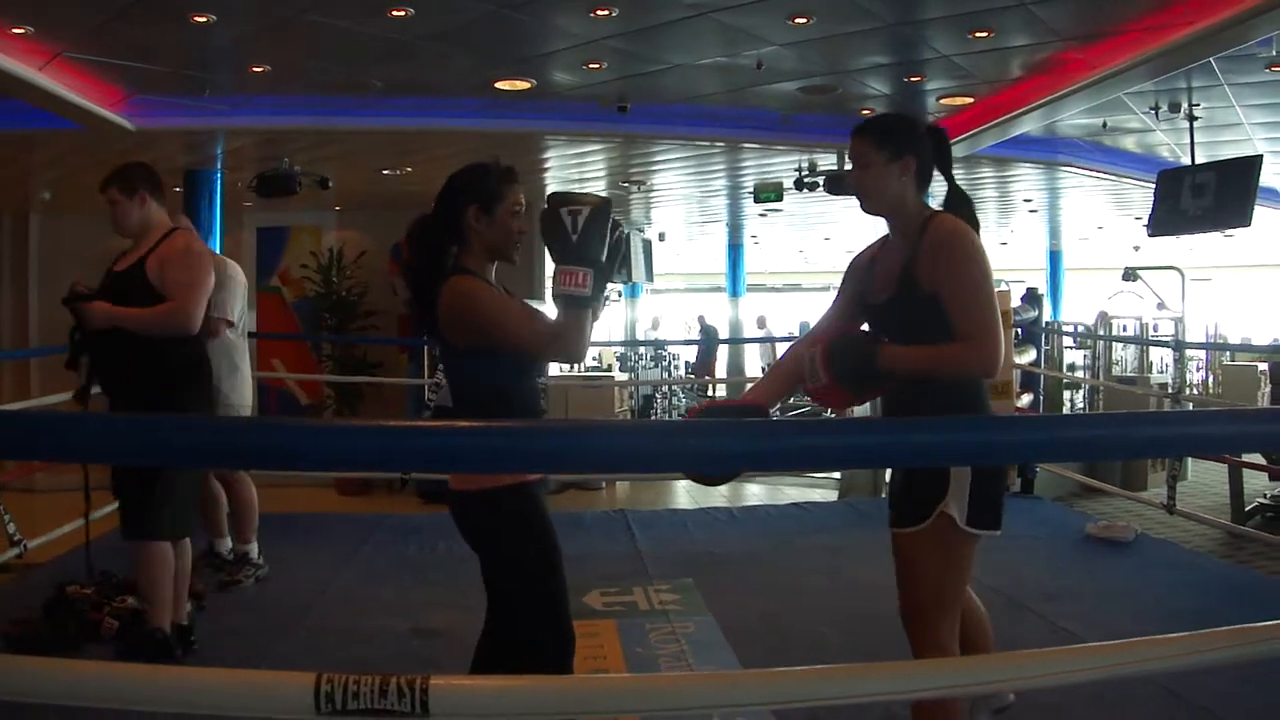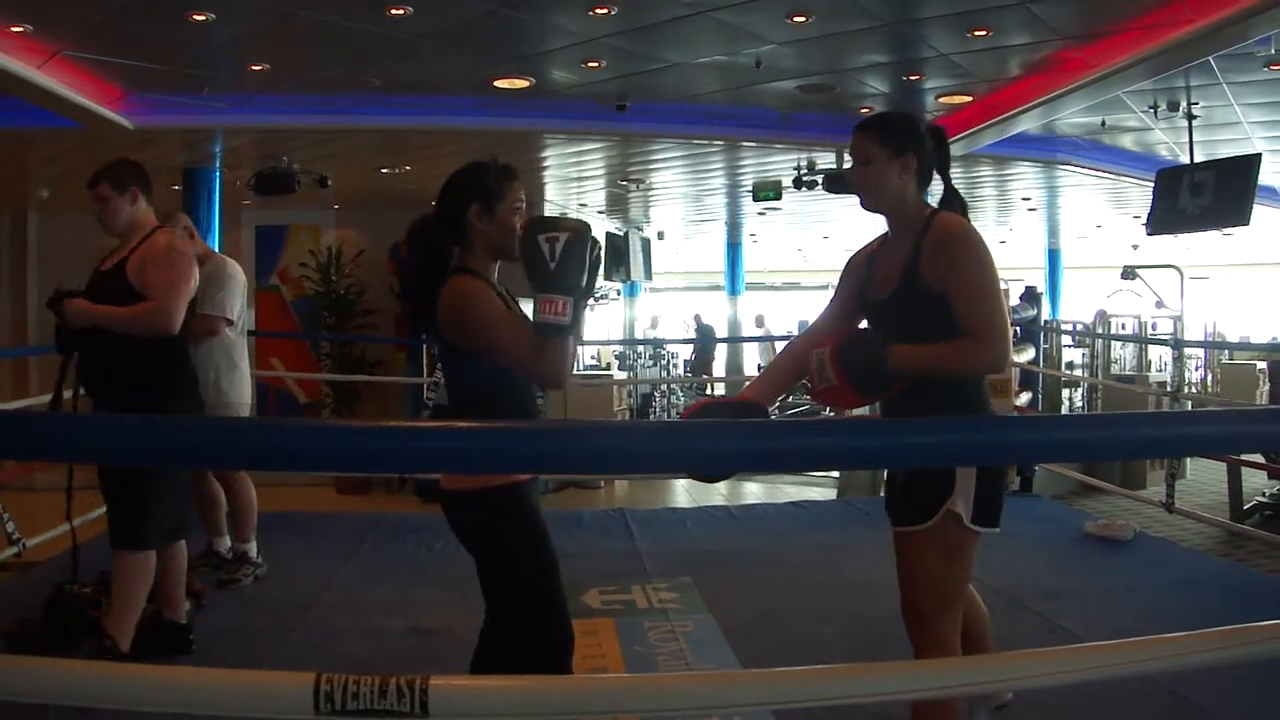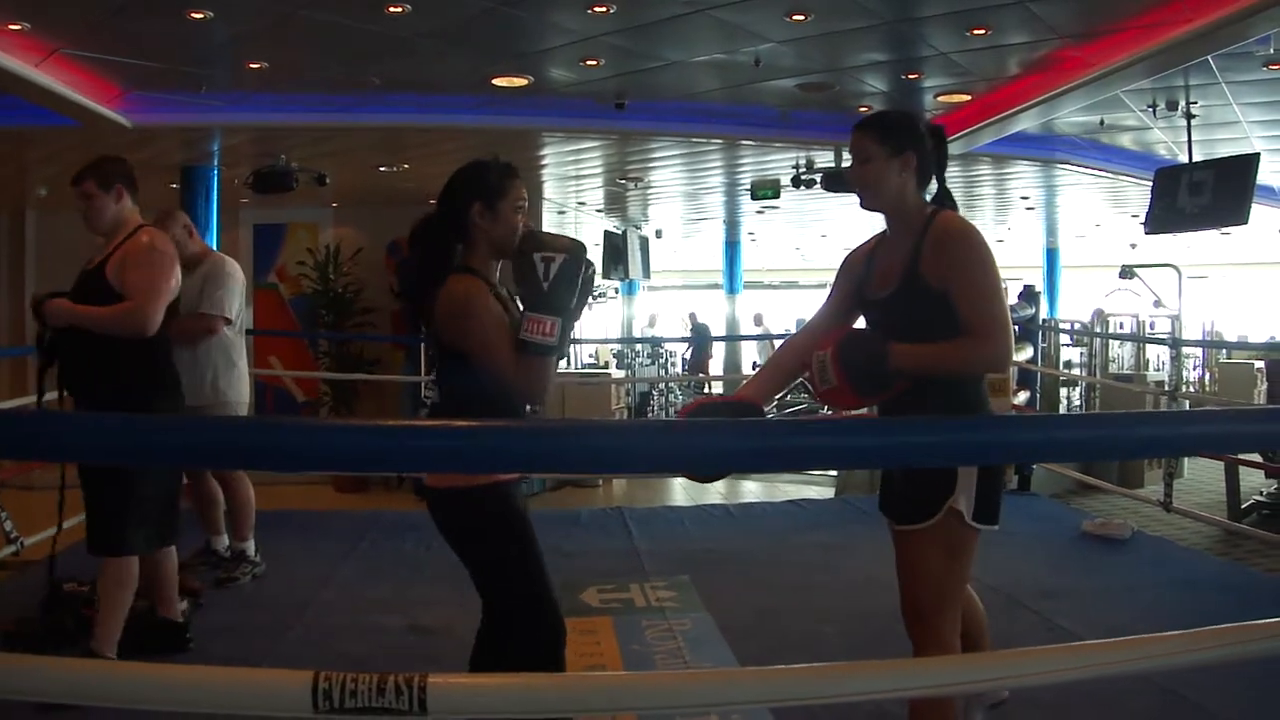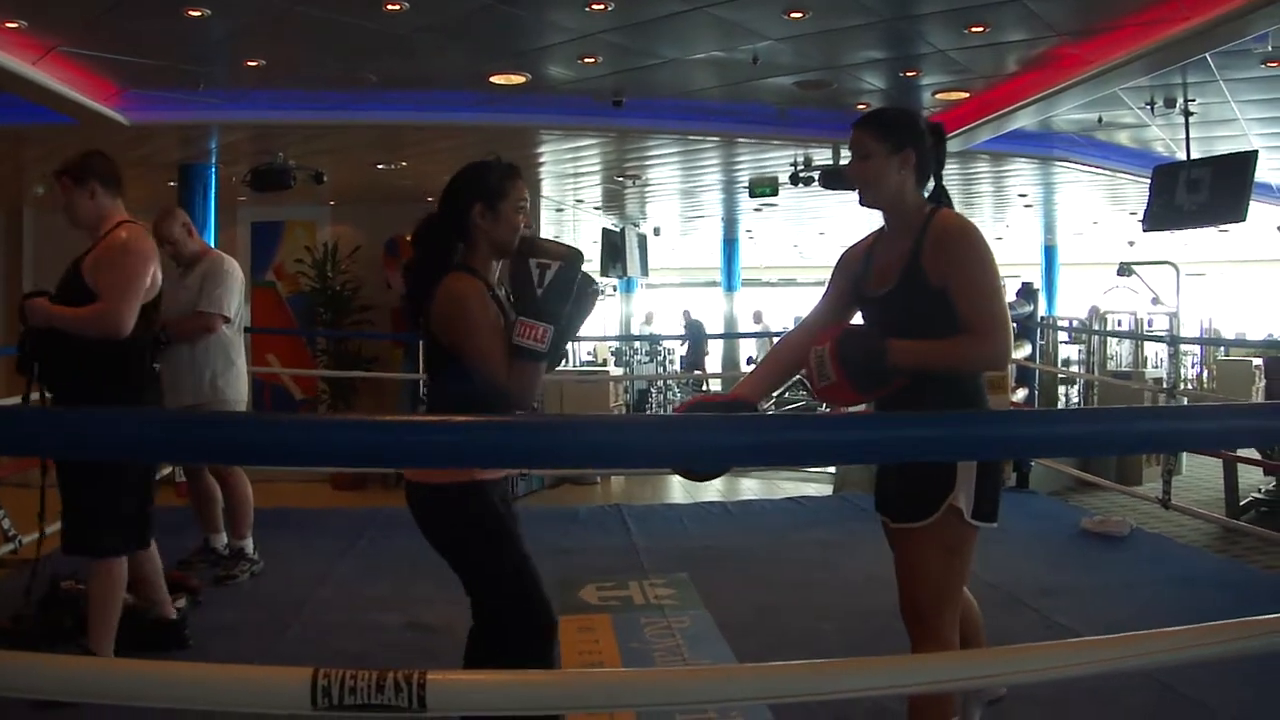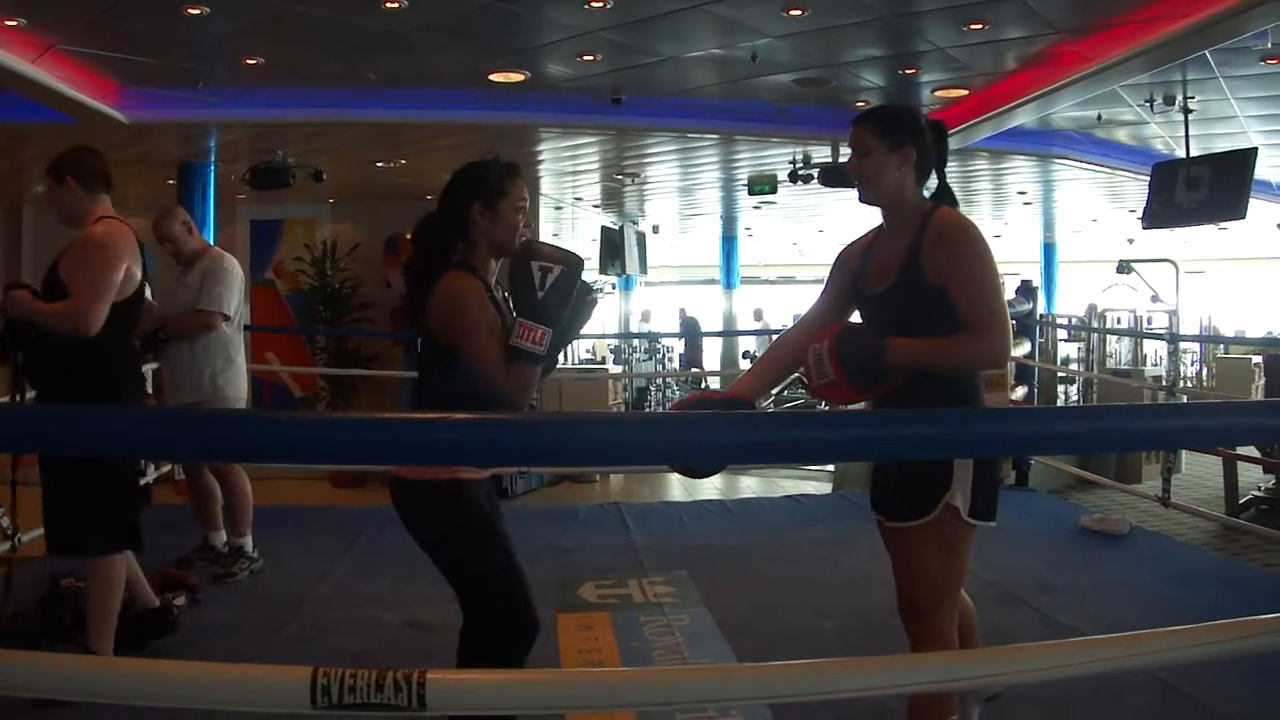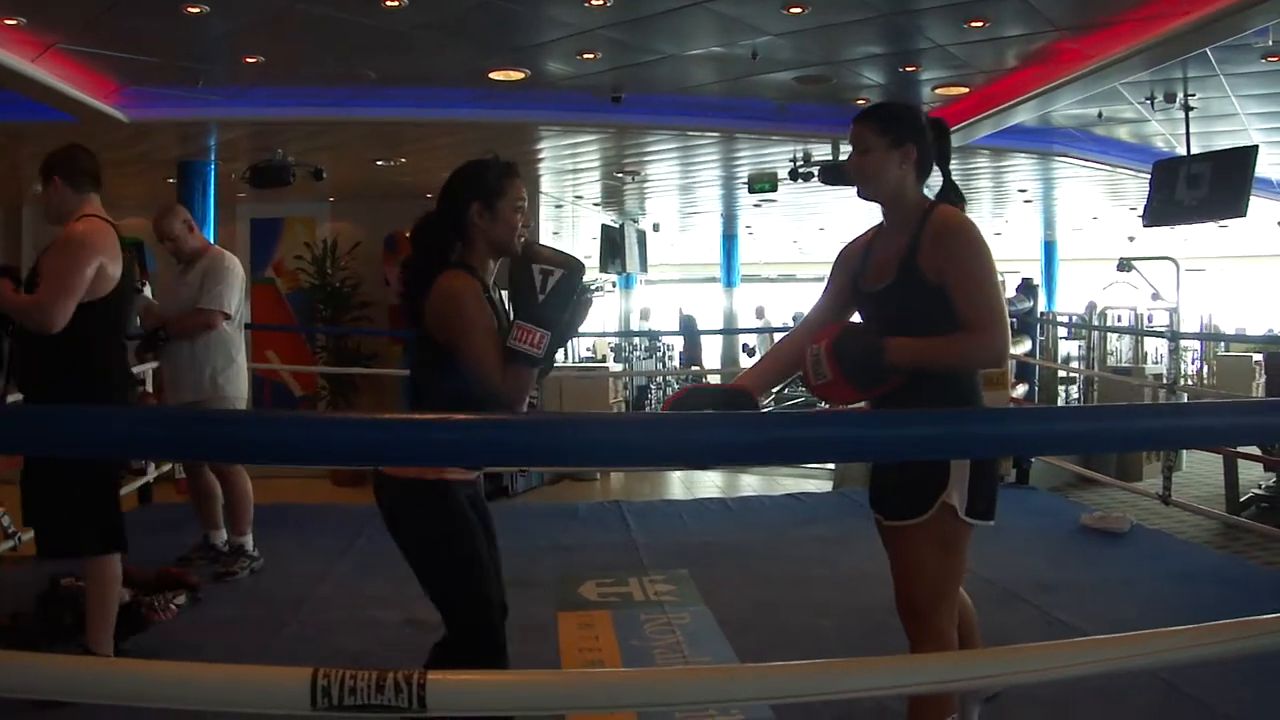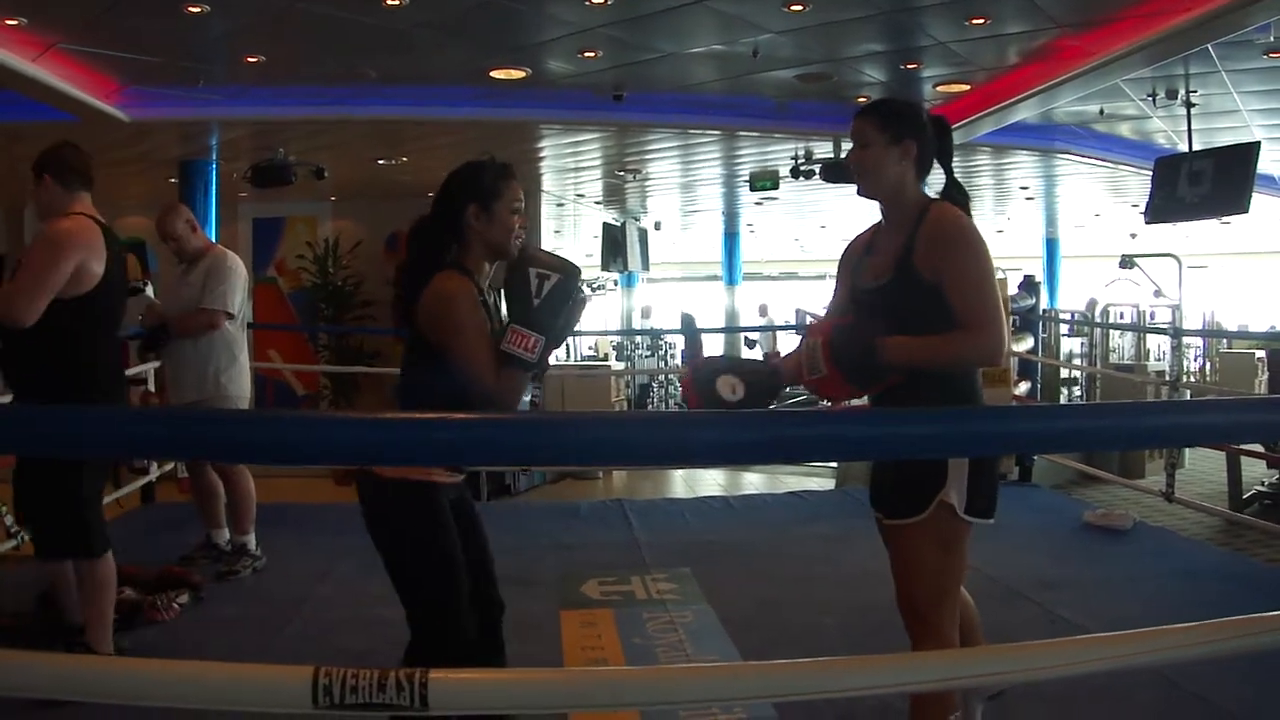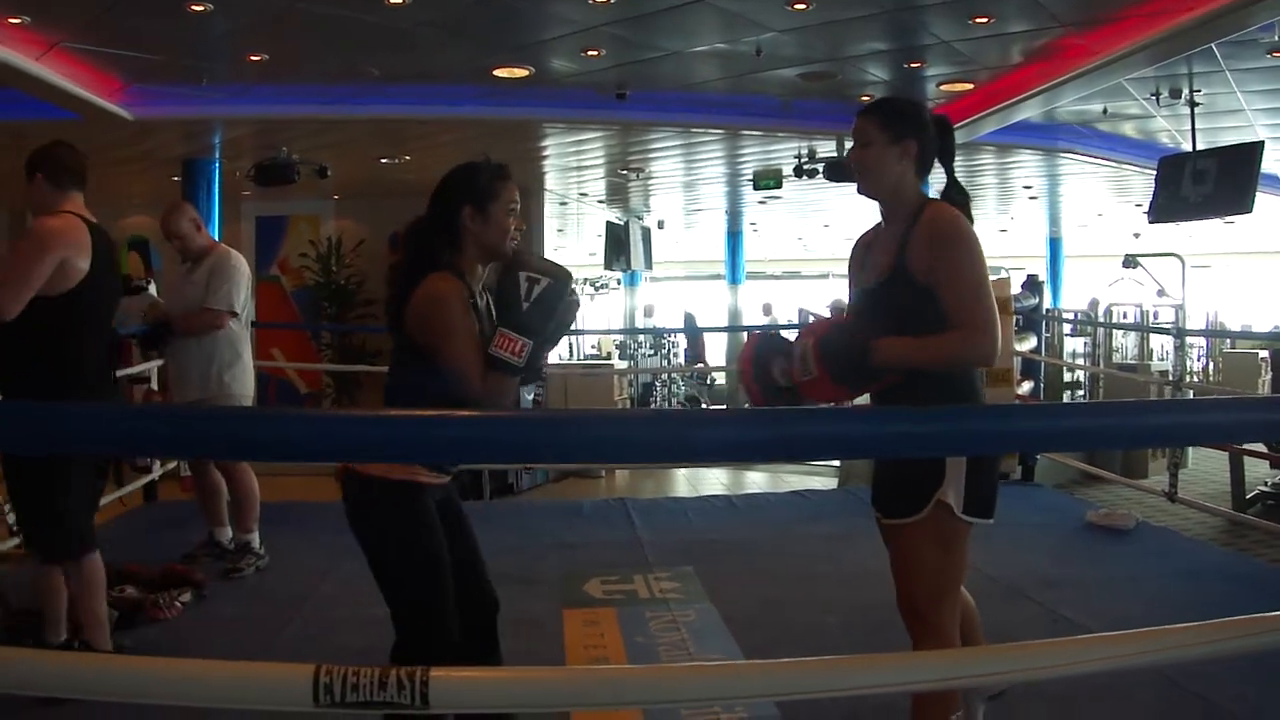
dt=0.1s
person 1, frame 1
left shoulder: (949, 239)
right shoulder: (872, 260)
left elbow: (985, 356)
right elbow: (817, 344)
left wrist: (880, 358)
right wrist: (750, 404)
left knee: (928, 620)
right knee: (945, 595)
person 1, frame 2
left shoulder: (953, 239)
right shoulder: (870, 260)
left elbow: (994, 351)
right elbow: (815, 343)
left wrist: (886, 358)
right wrist: (749, 401)
left knee: (928, 617)
right knee: (947, 592)
person 1, frame 3
left shoulder: (953, 239)
right shoulder: (866, 259)
left elbow: (995, 350)
right elbow: (810, 341)
left wrist: (887, 357)
right wrist: (744, 401)
left knee: (928, 616)
right knee: (943, 592)
person 1, frame 4
left shoulder: (953, 237)
right shoulder: (863, 256)
left elbow: (995, 347)
right elbow: (806, 339)
left wrist: (887, 353)
right wrist: (739, 400)
left knee: (927, 614)
right knee: (941, 594)
person 1, frame 5
left shoulder: (952, 235)
right shoulder: (861, 253)
left elbow: (994, 345)
right elbow: (805, 336)
left wrist: (885, 351)
right wrist: (736, 396)
left knee: (926, 612)
right knee: (936, 594)
person 1, frame 6
left shoulder: (950, 232)
right shoulder: (860, 251)
left elbow: (992, 345)
right elbow: (808, 338)
left wrist: (885, 350)
right wrist: (738, 390)
left knee: (924, 610)
right knee: (936, 594)
person 1, frame 7
left shoulder: (948, 229)
right shoulder: (864, 248)
left elbow: (989, 344)
right elbow: (825, 338)
left wrist: (880, 349)
right wrist: (761, 378)
left knee: (926, 609)
right knee: (935, 592)
person 1, frame 8
left shoulder: (941, 230)
right shoulder: (868, 246)
left elbow: (982, 343)
left wrist: (870, 352)
left knee: (924, 607)
right knee: (934, 592)
person 2, frame 1
left shoulder: (480, 290)
right shoulder: (465, 294)
left elbow: (545, 347)
right elbow: (568, 347)
left wrist: (589, 271)
right wrist: (580, 265)
left hip: (499, 485)
right hip: (500, 491)
left knee: (513, 625)
right knee: (548, 639)
person 2, frame 2
left shoulder: (483, 290)
right shoulder: (466, 295)
left elbow: (541, 360)
right elbow: (551, 371)
left wrist: (569, 290)
right wrist: (561, 289)
left hip: (496, 483)
right hip: (489, 489)
left knee: (513, 623)
right knee: (547, 636)
person 2, frame 3
left shoulder: (485, 289)
right shoulder: (464, 293)
left elbow: (520, 376)
right elbow: (528, 387)
left wrist: (561, 306)
right wrist: (550, 307)
left hip: (484, 482)
right hip: (474, 489)
left knee: (510, 621)
right knee: (539, 632)
person 2, frame 4
left shoulder: (485, 289)
right shoulder: (462, 292)
left elbow: (512, 384)
right elbow: (516, 391)
left wrist: (555, 311)
right wrist: (542, 312)
left hip: (474, 481)
right hip: (453, 487)
left knee: (503, 621)
right knee: (532, 625)
person 2, frame 5
left shoulder: (484, 288)
right shoulder: (460, 290)
left elbow: (510, 383)
right elbow: (511, 393)
left wrist: (553, 318)
right wrist: (541, 316)
left hip: (463, 479)
right hip: (439, 486)
left knee: (493, 618)
right knee: (514, 622)
person 2, frame 6
left shoulder: (478, 288)
right shoulder: (456, 290)
left elbow: (501, 388)
right elbow: (506, 397)
left wrist: (550, 322)
right wrist: (539, 317)
left hip: (451, 479)
right hip: (423, 486)
left knee: (486, 618)
right knee: (477, 628)
person 2, frame 7
left shoulder: (474, 290)
right shoulder: (450, 291)
left elbow: (492, 388)
right elbow: (497, 398)
left wrist: (545, 328)
right wrist: (532, 321)
left hip: (439, 481)
right hip: (407, 486)
left knee: (483, 614)
right knee: (443, 636)
person 2, frame 8
left shoulder: (470, 293)
right shoulder: (442, 294)
left elbow: (490, 394)
right elbow: (485, 404)
left wrist: (535, 331)
right wrist: (520, 323)
left hip: (425, 483)
right hip: (389, 487)
left knee: (477, 613)
right knee: (430, 636)
person 3, frame 1
left shoulder: (183, 248)
right shoulder: (128, 256)
left elbow: (186, 318)
left wrist: (112, 314)
right wrist: (90, 309)
left hip: (173, 405)
right hip: (133, 405)
left knee: (151, 524)
right knee: (165, 521)
left ankle: (161, 634)
right ankle: (175, 625)
person 3, frame 2
left shoulder: (166, 249)
right shoulder: (118, 254)
left elbow: (166, 320)
left wrist: (91, 314)
right wrist: (78, 314)
left hip: (156, 410)
right hip: (122, 408)
left knee: (136, 531)
right knee: (159, 525)
left ankle: (118, 650)
right ankle: (174, 625)
person 3, frame 3
left shoulder: (149, 248)
right shoulder: (108, 251)
left elbow: (144, 320)
left wrist: (71, 313)
right wrist: (60, 316)
left hip: (138, 411)
right hip: (106, 409)
left knee: (118, 535)
right knee: (147, 527)
left ankle: (103, 657)
right ankle: (170, 622)
person 3, frame 4
left shoulder: (125, 244)
right shoulder: (106, 246)
left elbow: (116, 324)
left wrist: (47, 316)
right wrist: (51, 317)
left hip: (114, 410)
right hip: (100, 407)
left knee: (107, 535)
right knee: (123, 527)
left ankle: (100, 657)
right ankle: (166, 621)
person 3, frame 5
left shoulder: (102, 239)
right shoulder: (98, 239)
left elbow: (85, 320)
left hip: (97, 406)
right hip: (87, 404)
left knee: (98, 532)
right knee: (107, 526)
left ankle: (99, 656)
right ankle: (151, 610)
person 3, frame 6
left shoulder: (80, 236)
right shoulder: (105, 236)
left elbow: (47, 318)
left hip: (81, 405)
right hip: (88, 401)
left knee: (90, 532)
right knee: (64, 522)
left ankle: (99, 653)
right ankle: (115, 610)
person 3, frame 7
left shoulder: (64, 233)
right shoulder: (101, 235)
left hip: (67, 404)
right hip: (82, 399)
left knee: (77, 531)
right knee: (56, 521)
left ankle: (98, 651)
right ankle: (80, 625)
person 3, frame 8
left shoulder: (49, 231)
right shoulder: (98, 239)
left hip: (49, 405)
right hip: (85, 399)
left knee: (61, 539)
right knee: (55, 530)
left ankle: (98, 649)
right ankle: (56, 640)
person 4, frame 1
left shoulder: (224, 271)
left elbow: (214, 327)
left hip: (223, 395)
left knee: (229, 471)
left ankle: (250, 555)
right ankle: (220, 548)
person 4, frame 2
left shoulder: (224, 270)
left elbow: (213, 326)
left hip: (222, 394)
left knee: (228, 470)
right knee: (198, 470)
left ankle: (249, 554)
right ankle: (219, 547)
person 4, frame 3
left shoulder: (223, 269)
right shoulder: (178, 276)
left elbow: (210, 324)
right elbow: (171, 327)
left wrist: (162, 329)
left hip: (220, 393)
right hip: (185, 393)
left knee: (226, 468)
right knee: (195, 469)
left ankle: (247, 552)
right ankle: (217, 546)
person 4, frame 4
left shoulder: (221, 267)
right shoulder: (175, 277)
left elbow: (209, 322)
right elbow: (173, 328)
left wrist: (161, 329)
left hip: (218, 391)
right hip: (181, 391)
left knee: (224, 468)
right knee: (193, 468)
left ankle: (245, 551)
right ankle: (215, 544)
person 4, frame 5
left shoulder: (221, 265)
right shoulder: (177, 274)
left elbow: (209, 320)
right elbow: (163, 324)
left wrist: (159, 327)
right wrist: (149, 327)
left hip: (217, 388)
right hip: (181, 389)
left knee: (223, 465)
right knee: (193, 466)
left ankle: (244, 549)
right ankle: (214, 542)
person 4, frame 6
left shoulder: (222, 264)
right shoulder: (178, 273)
left elbow: (209, 319)
right elbow: (164, 321)
left wrist: (160, 326)
right wrist: (150, 322)
left hip: (218, 387)
right hip: (182, 388)
left knee: (224, 464)
right knee: (194, 465)
left ankle: (245, 548)
right ankle: (215, 541)
person 4, frame 7
left shoulder: (225, 263)
right shoulder: (181, 272)
left elbow: (213, 319)
right elbow: (167, 321)
left wrist: (162, 326)
right wrist: (152, 322)
left hip: (221, 386)
right hip: (185, 387)
left knee: (226, 463)
right knee: (196, 464)
left ankle: (248, 547)
right ankle: (217, 540)
person 4, frame 8
left shoulder: (228, 262)
right shoulder: (184, 272)
left elbow: (217, 319)
right elbow: (171, 318)
left wrist: (166, 324)
right wrist: (155, 317)
left hip: (224, 384)
right hip: (188, 385)
left knee: (230, 461)
right knee: (199, 462)
left ankle: (250, 545)
right ankle: (220, 538)
